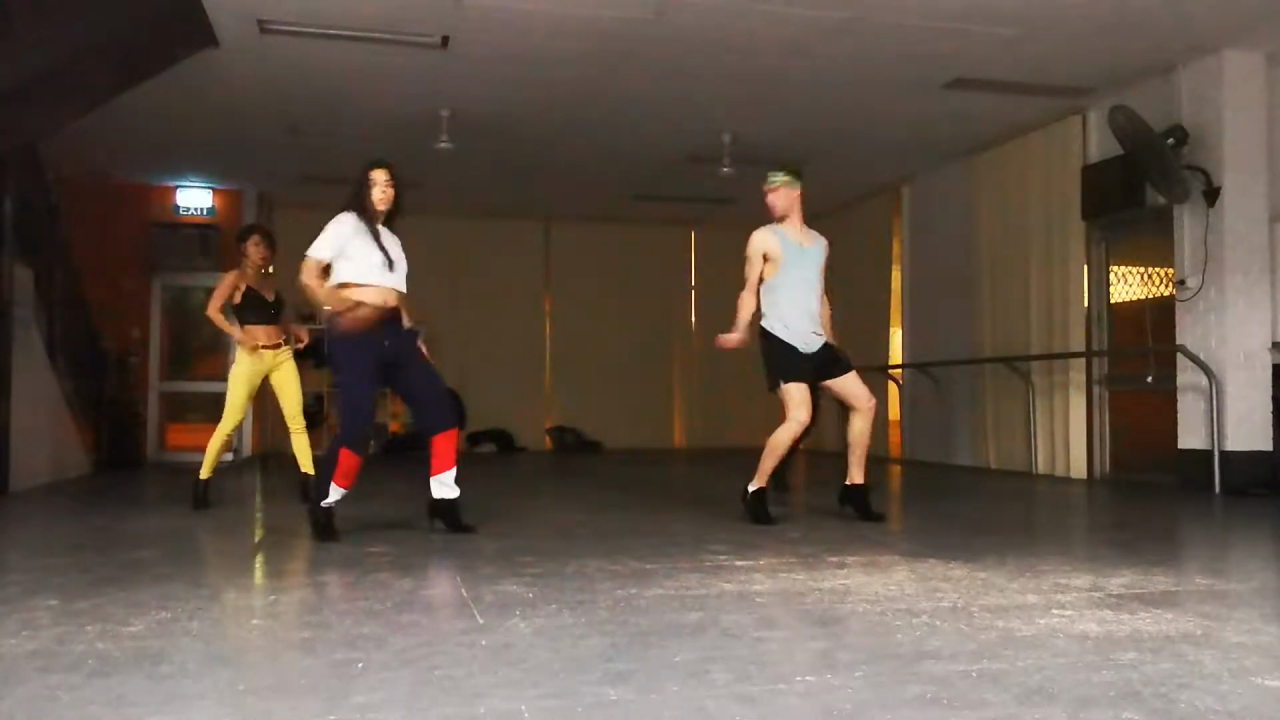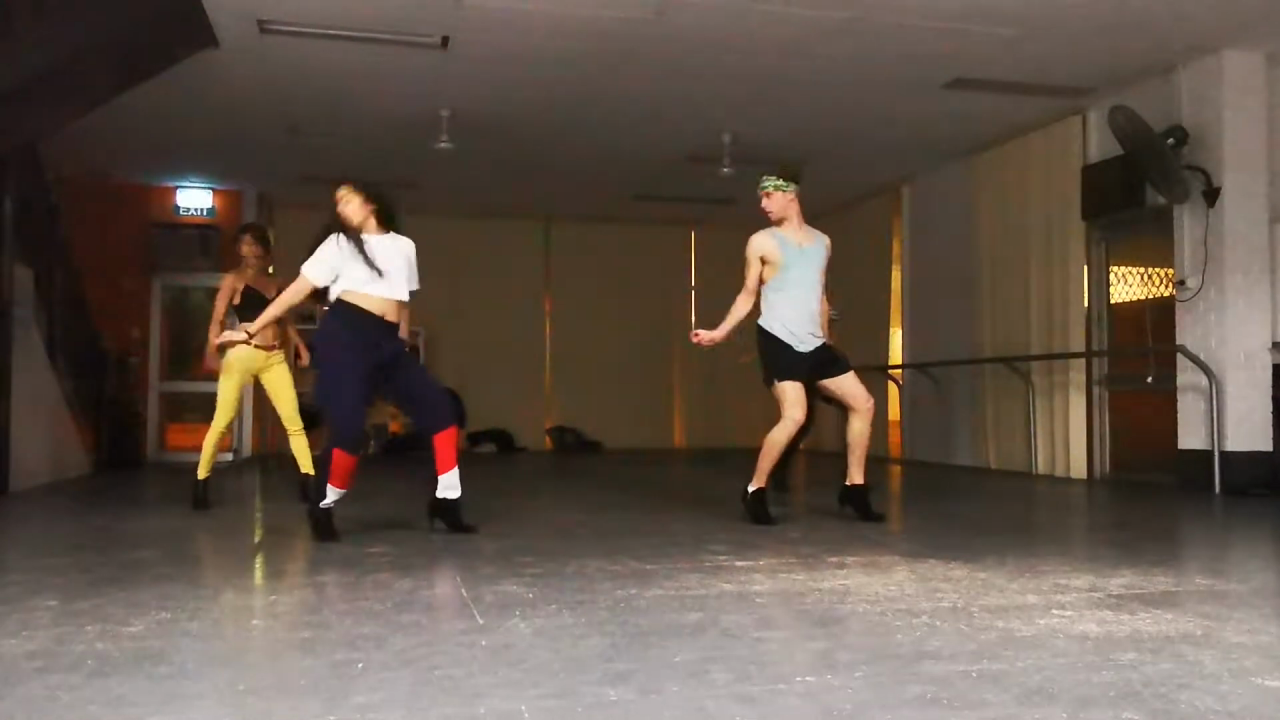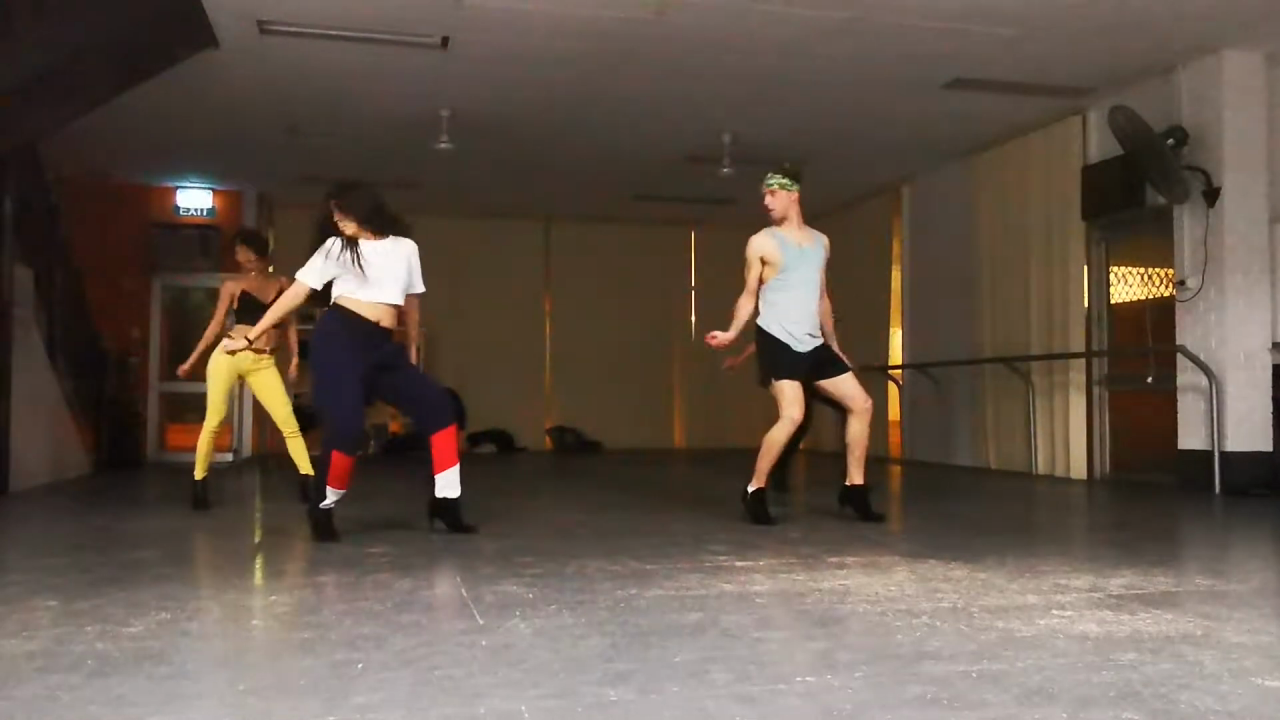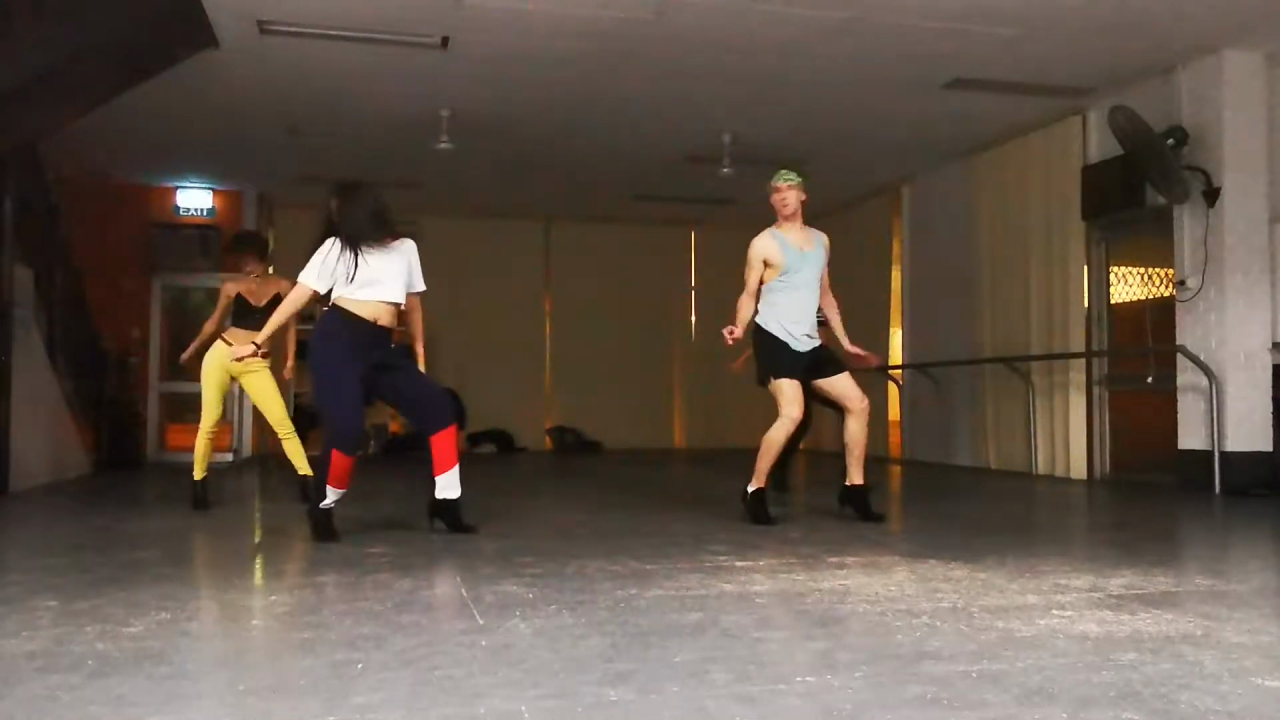
dt=0.1s
person 1, frame 1
left shoulder: (392, 238)
right shoulder: (348, 224)
right elbow: (309, 273)
left wrist: (413, 338)
right wrist: (340, 307)
left hip: (393, 333)
right hip: (356, 334)
left knee: (438, 409)
right knee: (356, 422)
left ankle: (443, 500)
right ankle: (323, 507)
person 1, frame 2
left shoulder: (404, 246)
right shoulder: (339, 243)
right elbow: (299, 288)
left wrist: (402, 347)
right wrist: (251, 330)
left hip: (386, 343)
right hip: (346, 337)
left knee: (439, 407)
right knee: (349, 427)
left ankle: (446, 502)
right ankle: (322, 507)
person 1, frame 3
left shoulder: (405, 247)
right shoulder: (336, 248)
left elbow: (410, 306)
right elbow: (296, 292)
left wrist: (412, 358)
right wrist: (250, 337)
left hip: (382, 348)
right hip: (338, 340)
left knee: (437, 405)
right knee: (346, 428)
left ankle: (445, 502)
right ankle: (321, 509)
person 1, frame 4
left shoulder: (404, 247)
right shoulder: (337, 247)
left elbow: (413, 305)
right elbow: (299, 295)
left wrist: (420, 359)
right wrist: (258, 341)
left hip: (381, 348)
right hip: (338, 340)
left knee: (437, 406)
right knee: (346, 428)
left ankle: (446, 502)
right ankle: (322, 508)
person 2, frame 1
left shoulder: (819, 242)
right shoulder: (762, 239)
right elbow: (749, 292)
left wrist: (827, 338)
right wrist: (740, 330)
left hip: (818, 342)
right hip: (781, 341)
left knee: (865, 403)
right knee: (799, 417)
left ankle: (854, 487)
right ankle: (755, 490)
person 2, frame 2
left shoulder: (822, 241)
right shoulder: (761, 242)
right elbow: (748, 295)
left wrist: (826, 340)
right wrist: (720, 330)
left hip: (815, 343)
right hip: (778, 340)
left knee: (863, 403)
right knee: (795, 416)
left ankle: (854, 488)
right ankle: (755, 490)
person 2, frame 3
left shoulder: (821, 242)
right shoulder: (761, 243)
right elbow: (748, 295)
left wrist: (833, 343)
right wrist: (732, 332)
left hip: (812, 342)
right hip: (776, 341)
left knee: (860, 404)
right knee: (793, 414)
left ankle: (854, 489)
right ankle: (755, 490)
person 2, frame 4
left shoulder: (821, 240)
right shoulder: (763, 244)
right elbow: (749, 296)
left wrist: (845, 341)
right wrist: (740, 328)
left hip: (810, 342)
right hip: (774, 339)
left knee: (858, 404)
right knee: (792, 414)
left ankle: (854, 488)
right ankle: (755, 491)
person 3, frame 1
left shoulder: (271, 282)
right shoulder: (234, 278)
right elbow: (212, 310)
left wrist: (296, 331)
right wrist: (237, 333)
left hip: (282, 355)
right hip: (251, 358)
left knee: (296, 419)
right knee: (230, 421)
left ankle: (310, 480)
right ankle: (202, 481)
person 3, frame 2
left shoulder: (276, 281)
right shoulder: (233, 279)
right elbow: (217, 318)
left wrist: (298, 343)
right wrist: (212, 349)
left hip: (275, 358)
right hip: (242, 355)
left knee: (293, 421)
right knee: (222, 420)
left ankle: (309, 480)
right ankle: (201, 481)
person 3, frame 3
left shoulder: (282, 283)
right shoulder: (232, 285)
left elbow: (290, 323)
right elbow: (216, 324)
left wrist: (294, 358)
right wrist: (192, 359)
left hip: (262, 362)
right hip: (228, 355)
left knee: (288, 422)
right knee: (213, 421)
left ankle: (309, 479)
right ankle: (199, 482)
person 3, frame 4
left shoulder: (282, 285)
right shoulder: (232, 286)
left elbow: (290, 324)
right elbow: (215, 320)
left wrist: (290, 359)
right wrist: (192, 348)
left hip: (256, 365)
right hip: (220, 355)
left knee: (283, 423)
right knee: (209, 422)
left ankle: (308, 480)
right ankle: (199, 482)
